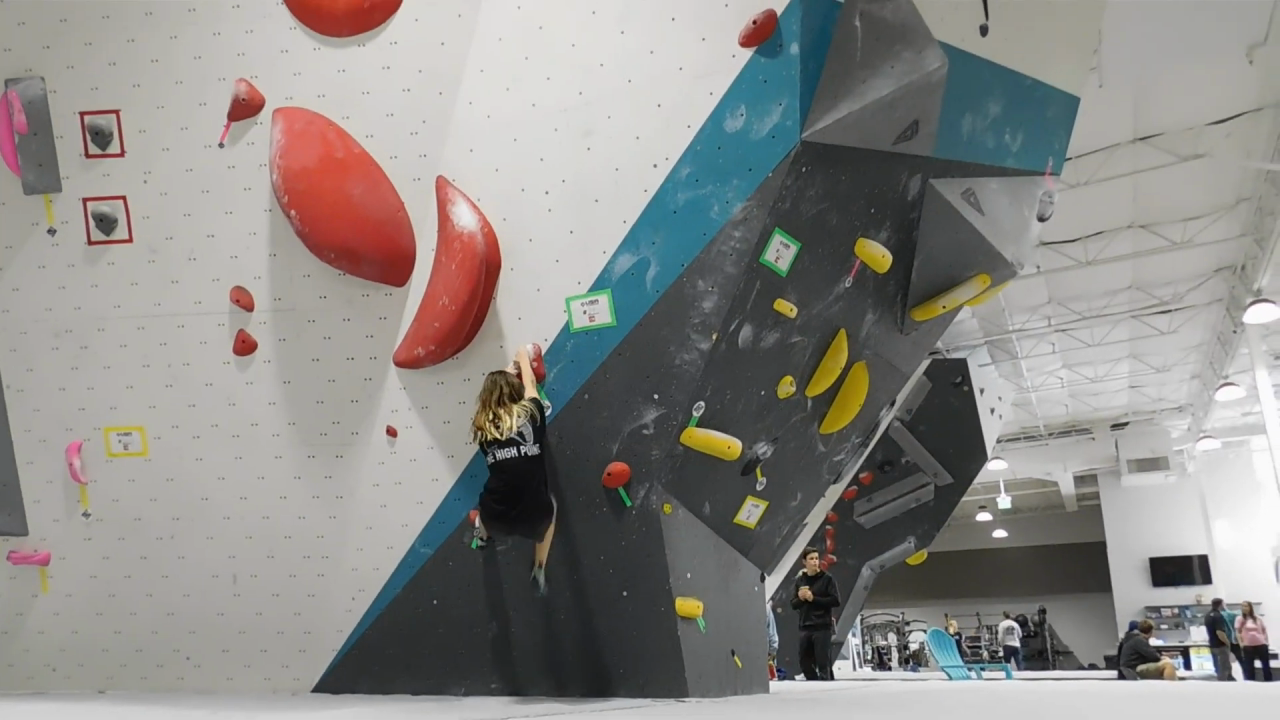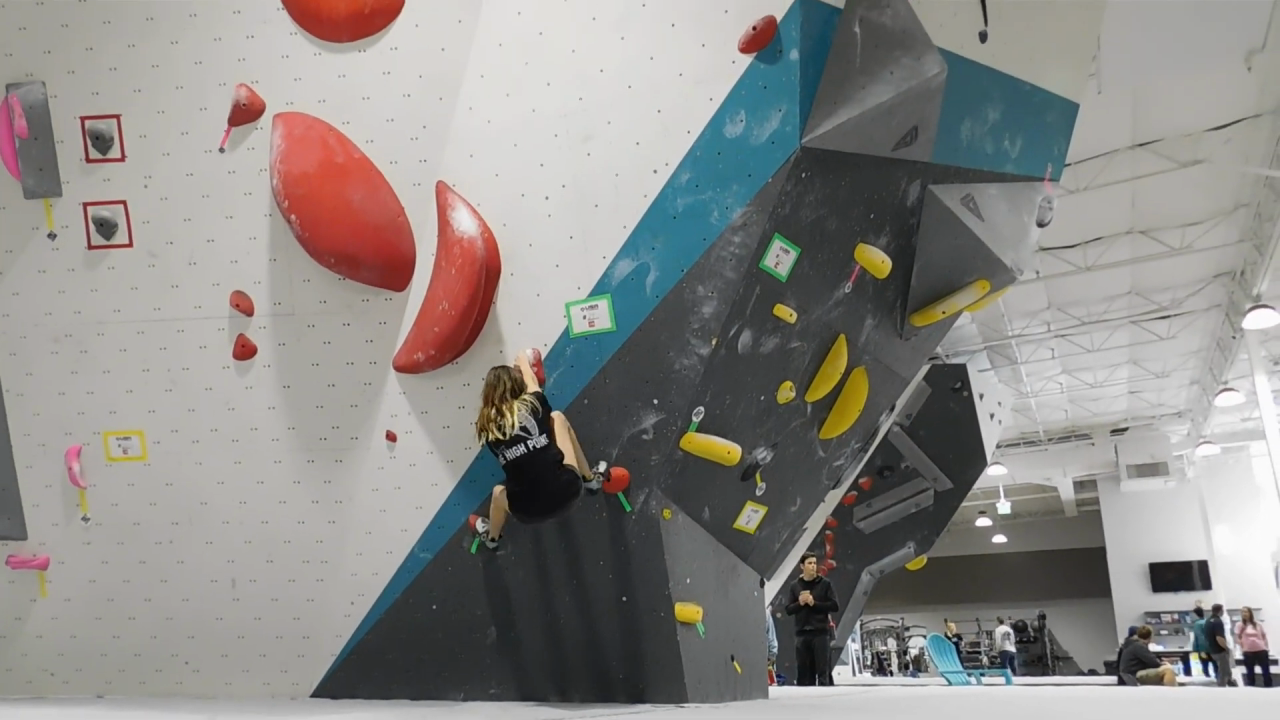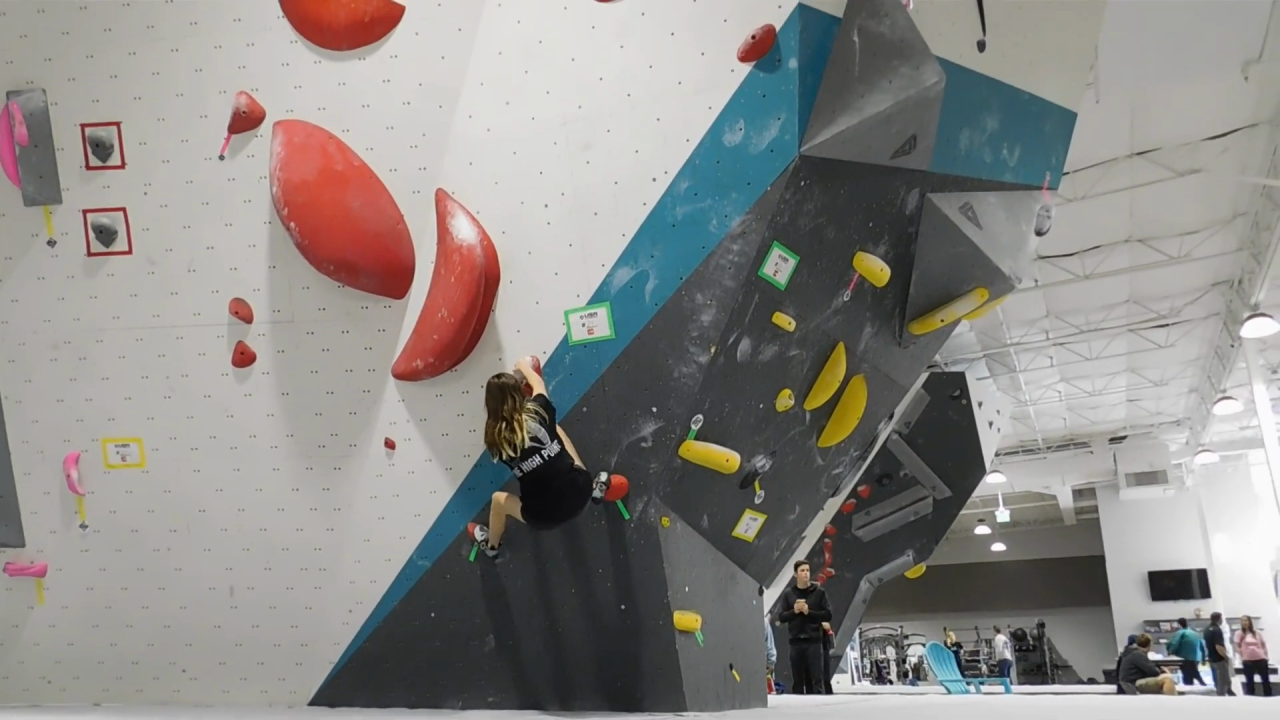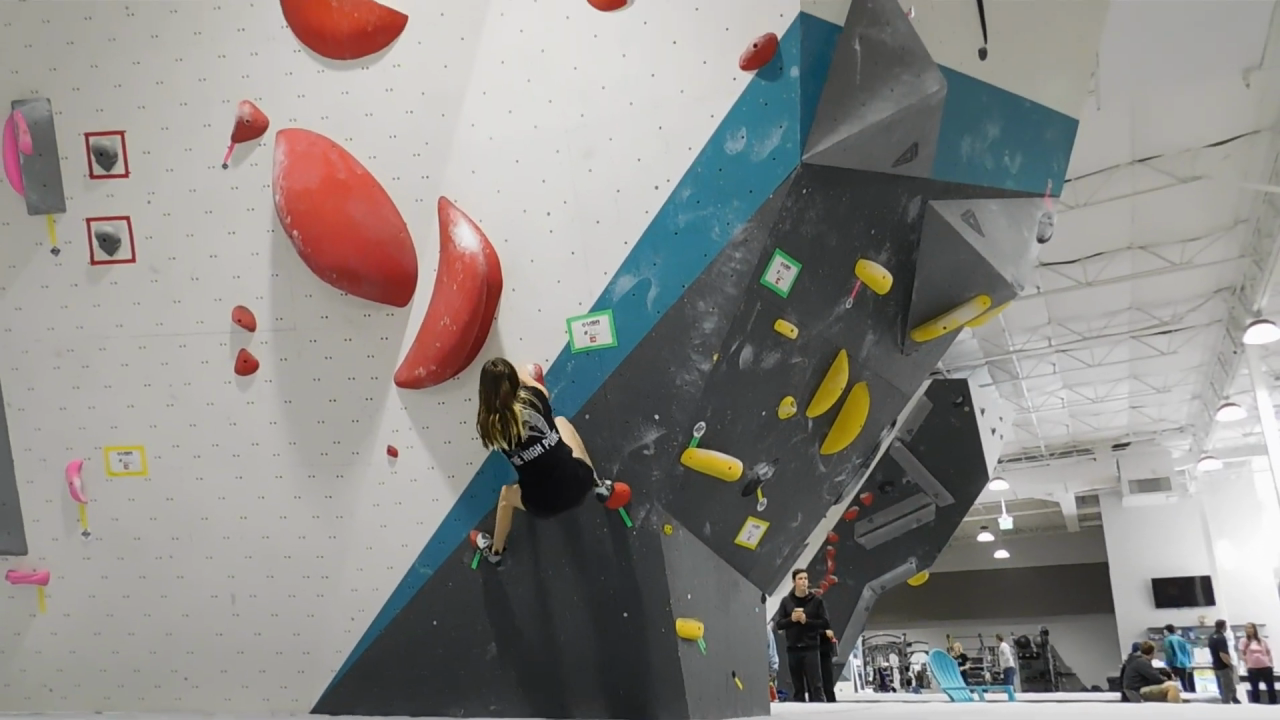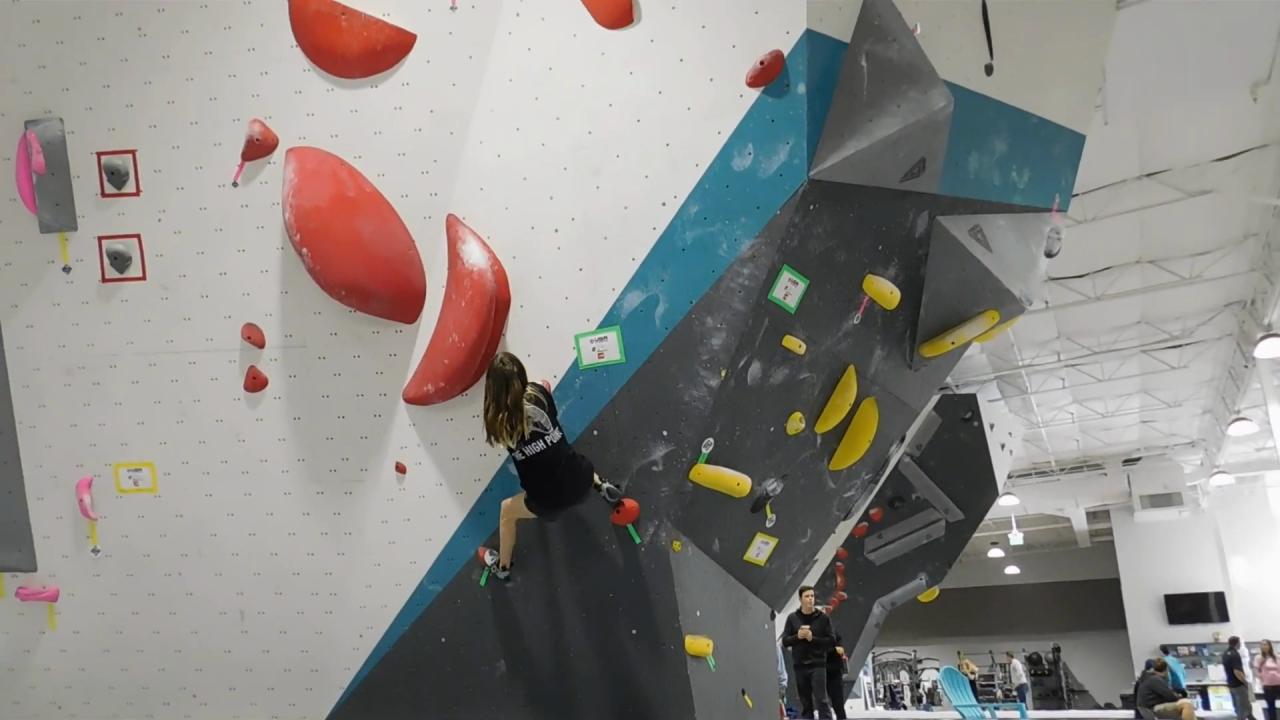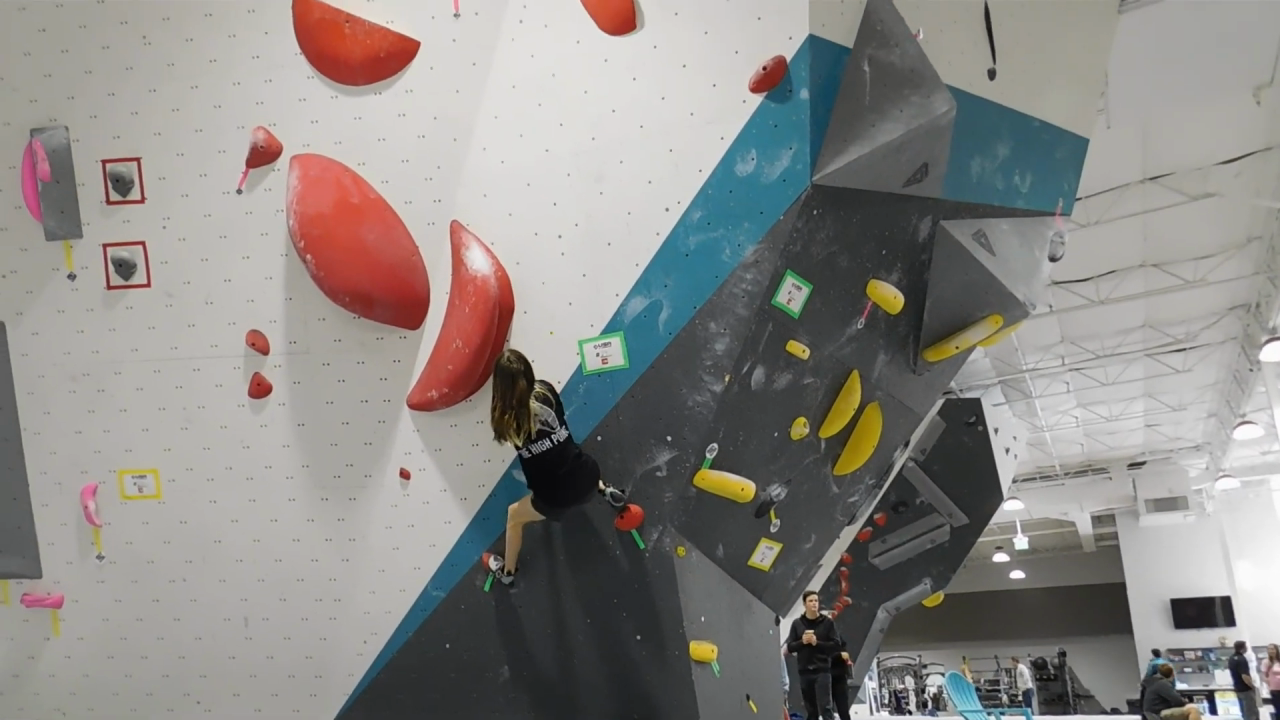
dt=0.3s
person 1, frame 1
left shoulder: (482, 427)
right shoulder: (531, 414)
right elbow: (530, 386)
left wrist: (509, 372)
right wrist: (524, 360)
left hip: (496, 517)
right hip: (535, 518)
right knee: (543, 508)
left ankle: (482, 536)
right ankle: (539, 569)
person 1, frame 2
left shoulder: (486, 425)
right shoulder: (533, 405)
right elbow: (532, 383)
right wrist: (523, 362)
left hip: (526, 511)
right hip: (565, 494)
left knee: (499, 493)
right knee: (557, 417)
left ankle: (491, 538)
right ankle: (590, 478)
person 1, frame 3
left shoulder: (494, 437)
right shoulder: (537, 410)
right elbow: (539, 384)
right wrist: (524, 367)
left hip: (544, 517)
right hip: (581, 491)
left knee: (498, 500)
left ankle: (491, 545)
right ankle: (594, 487)
person 1, frame 4
left shoulder: (489, 424)
right shoulder: (531, 397)
right wrist: (525, 377)
left hip: (544, 504)
right hip: (579, 482)
left knee: (506, 494)
right knee: (561, 422)
left ankle: (495, 551)
right ankle: (598, 485)
person 1, frame 5
left shoulder: (494, 419)
right shoulder: (537, 393)
left hip: (548, 500)
right hip: (581, 477)
left knee: (507, 511)
left ankle: (502, 566)
right ankle: (601, 485)
person 1, frame 6
left shoulder: (502, 417)
right shoulder: (545, 391)
left hip: (556, 498)
right hip: (587, 477)
left knee: (515, 515)
left ankle: (507, 571)
right ankle: (606, 491)
